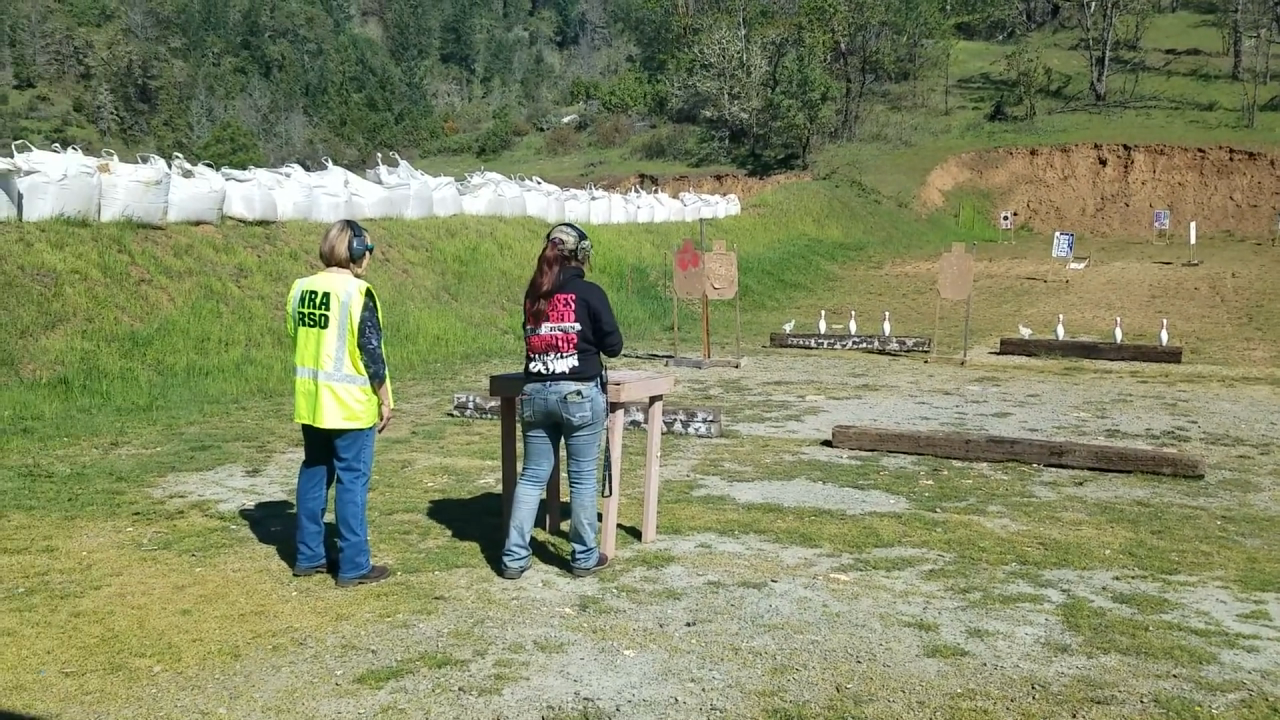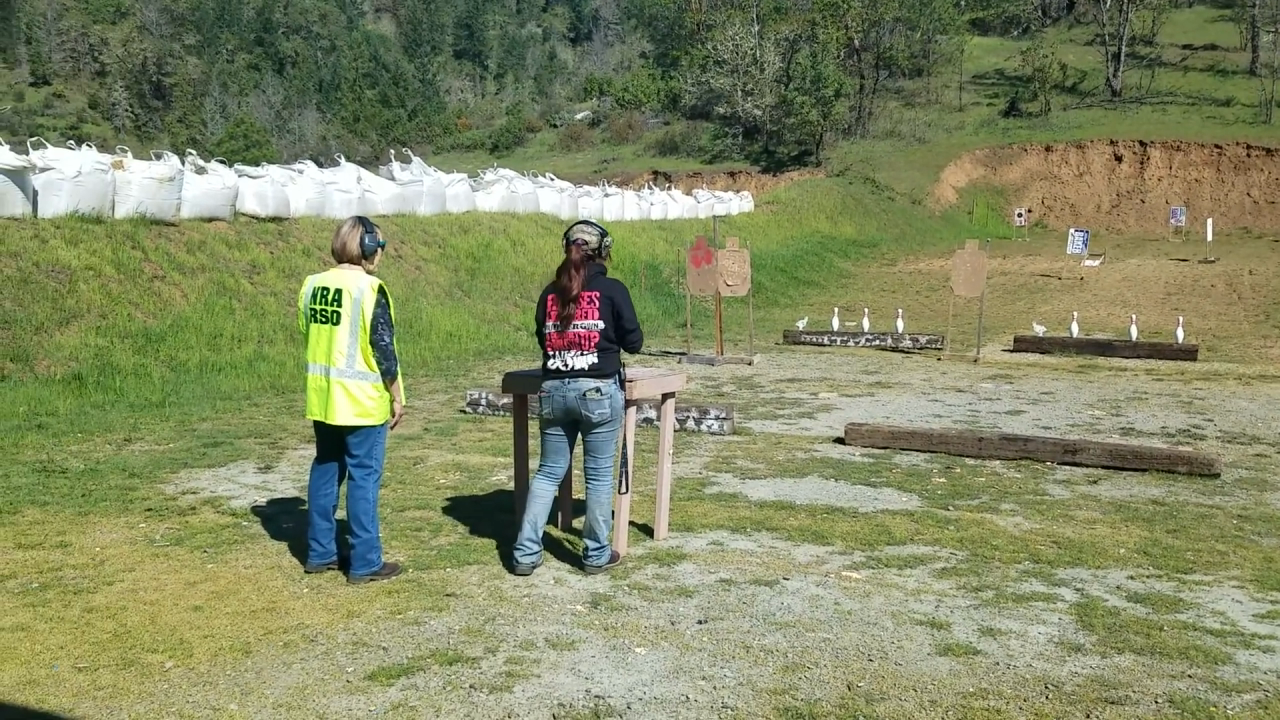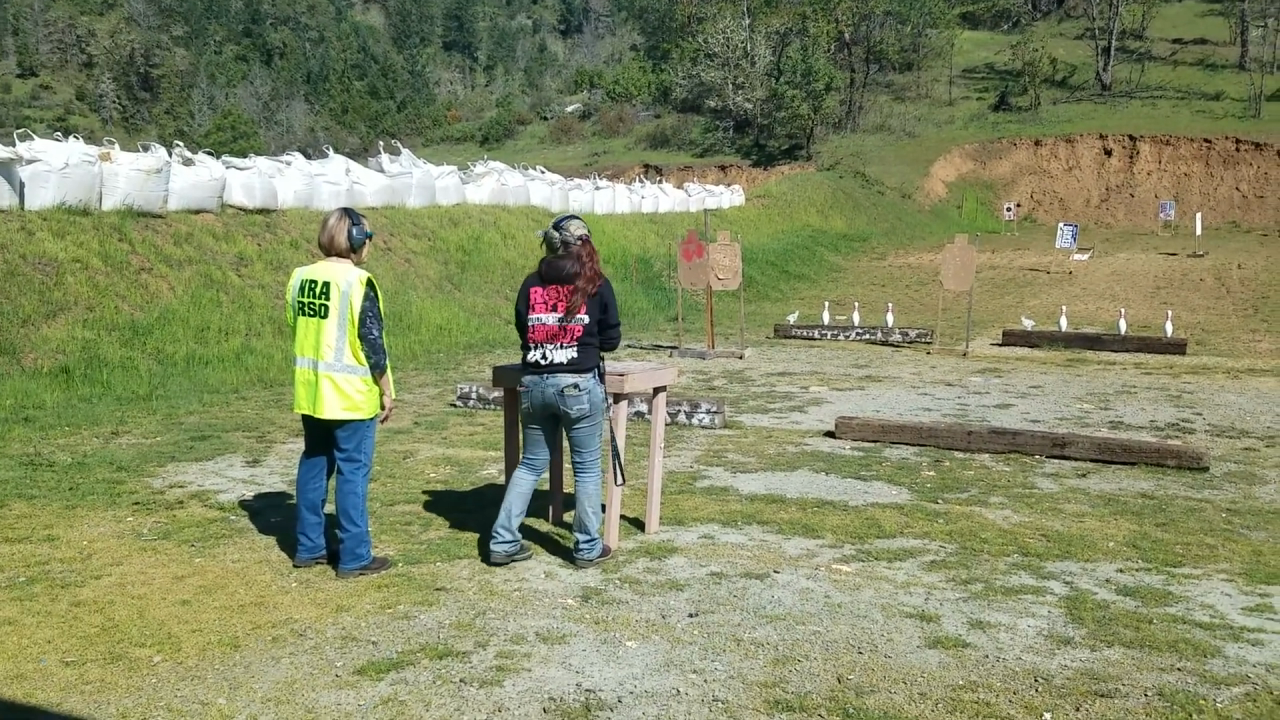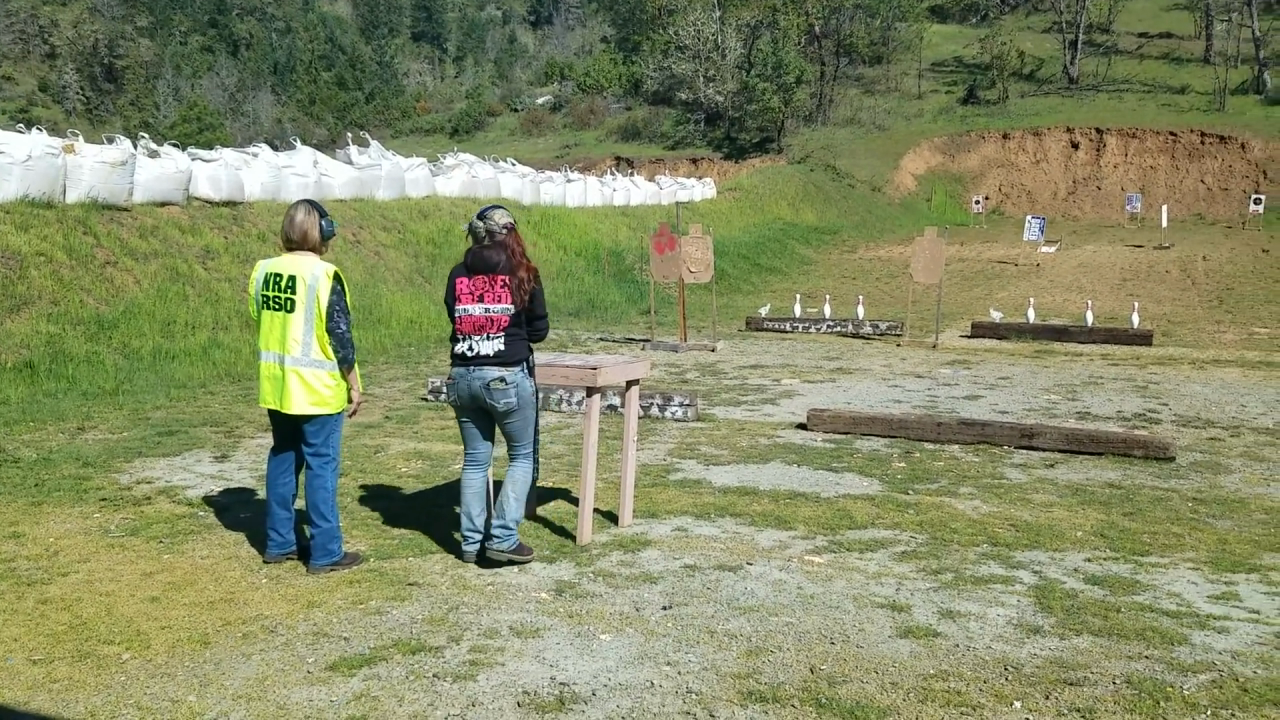
dt=0.5s
person 1, frame 1
left shoulder: (300, 289)
right shoulder: (357, 293)
left elbow: (297, 342)
right elbow: (371, 353)
right wrist: (384, 399)
left hip: (311, 402)
right hip: (350, 405)
left knee: (313, 474)
right knee: (352, 481)
left ankle: (308, 556)
right ankle: (354, 565)
person 1, frame 2
left shoulder: (312, 285)
right shoulder: (370, 288)
left elbow: (309, 337)
right elbow: (384, 349)
right wrist: (396, 397)
left hip: (323, 399)
right hip: (362, 402)
left knee: (325, 471)
right knee: (363, 478)
left ankle: (320, 553)
right ankle: (365, 563)
person 1, frame 3
left shoulder: (300, 278)
right shoulder: (357, 282)
left elbow: (297, 332)
right elbow: (372, 343)
right wrist: (386, 391)
left hip: (311, 392)
right hip: (350, 395)
left knee: (313, 466)
right knee: (352, 472)
left ankle: (308, 547)
right ankle: (354, 557)
person 1, frame 4
left shoulder: (263, 271)
right shoulder: (324, 275)
left elbow: (259, 321)
right elbow: (341, 337)
right wrist: (354, 386)
left hip: (277, 387)
right hip: (318, 390)
left knee: (283, 461)
right knee: (321, 468)
left ankle: (279, 543)
right ankle: (326, 553)
person 2, frame 1
left shoulder: (533, 296)
right shoulder: (589, 292)
right elbow: (613, 346)
left hip: (535, 394)
right hip: (580, 394)
left knee: (532, 476)
right knee: (582, 477)
left ankle: (514, 557)
right ankle: (584, 557)
person 2, frame 2
left shoulder: (550, 292)
right shoulder: (612, 290)
left elbow: (543, 341)
right elbow: (633, 343)
left hip: (554, 390)
right hip: (599, 391)
left knee: (548, 471)
right knee: (599, 475)
left ankle: (526, 552)
right ankle: (596, 554)
person 2, frame 3
left shoulder: (531, 284)
right shoulder: (597, 285)
left elbow: (522, 331)
right elbow: (611, 340)
left hip: (534, 384)
right hip: (580, 385)
left knee: (531, 463)
right knee: (587, 467)
left ankle: (503, 542)
right ankle: (588, 547)
person 2, frame 4
left shoulder: (458, 274)
right shoulder: (523, 275)
left elbow: (455, 318)
right elbow: (539, 330)
left hip: (463, 376)
right hip: (507, 377)
left knee: (475, 459)
right knee: (522, 456)
left ankle: (472, 541)
right ankle: (502, 539)
